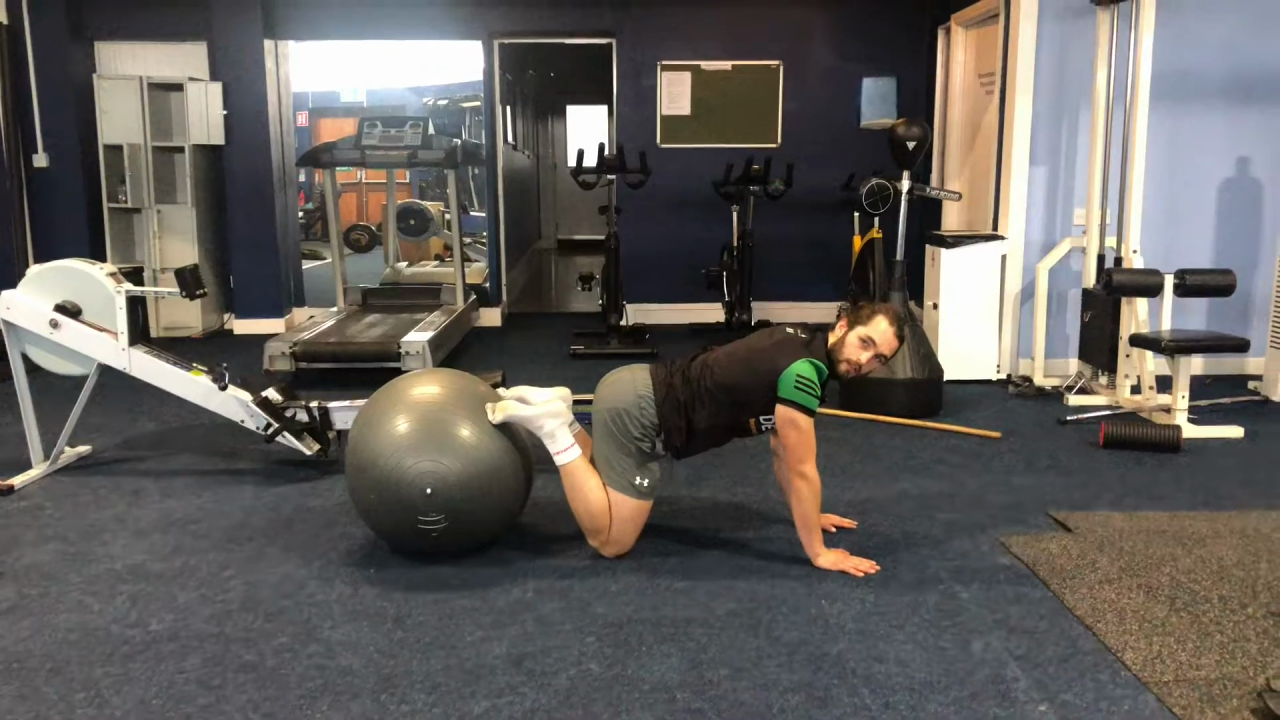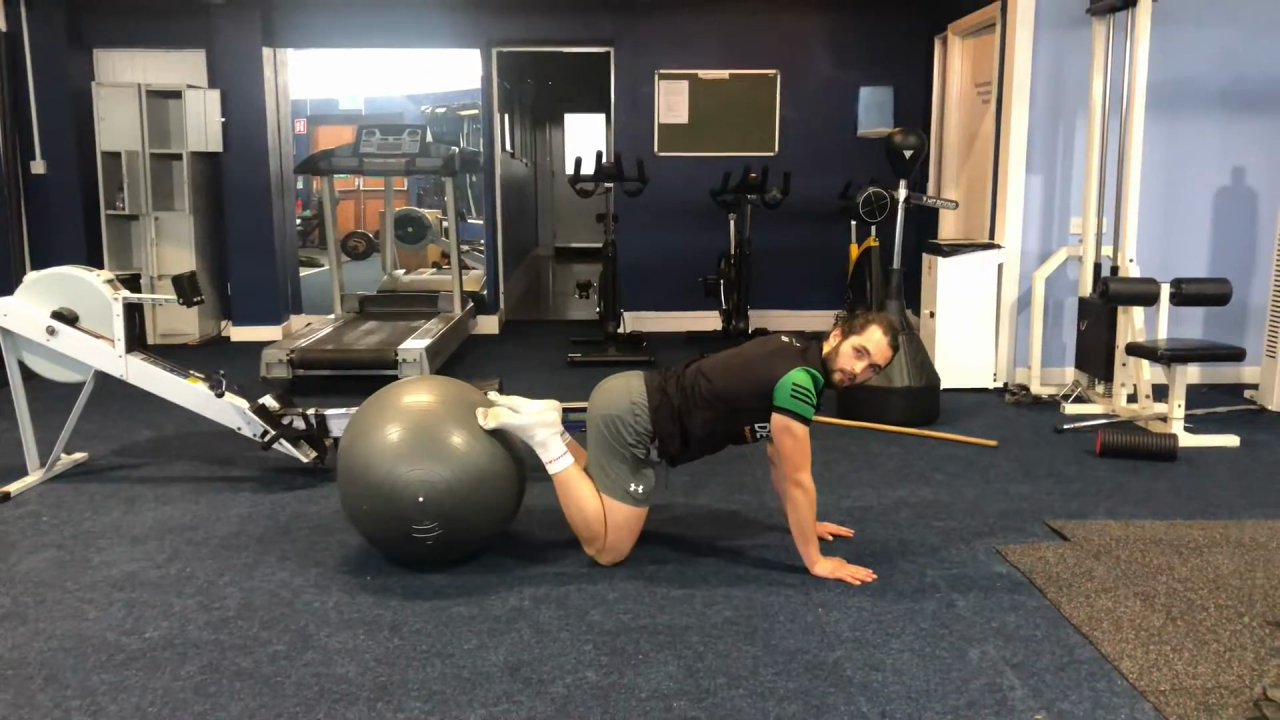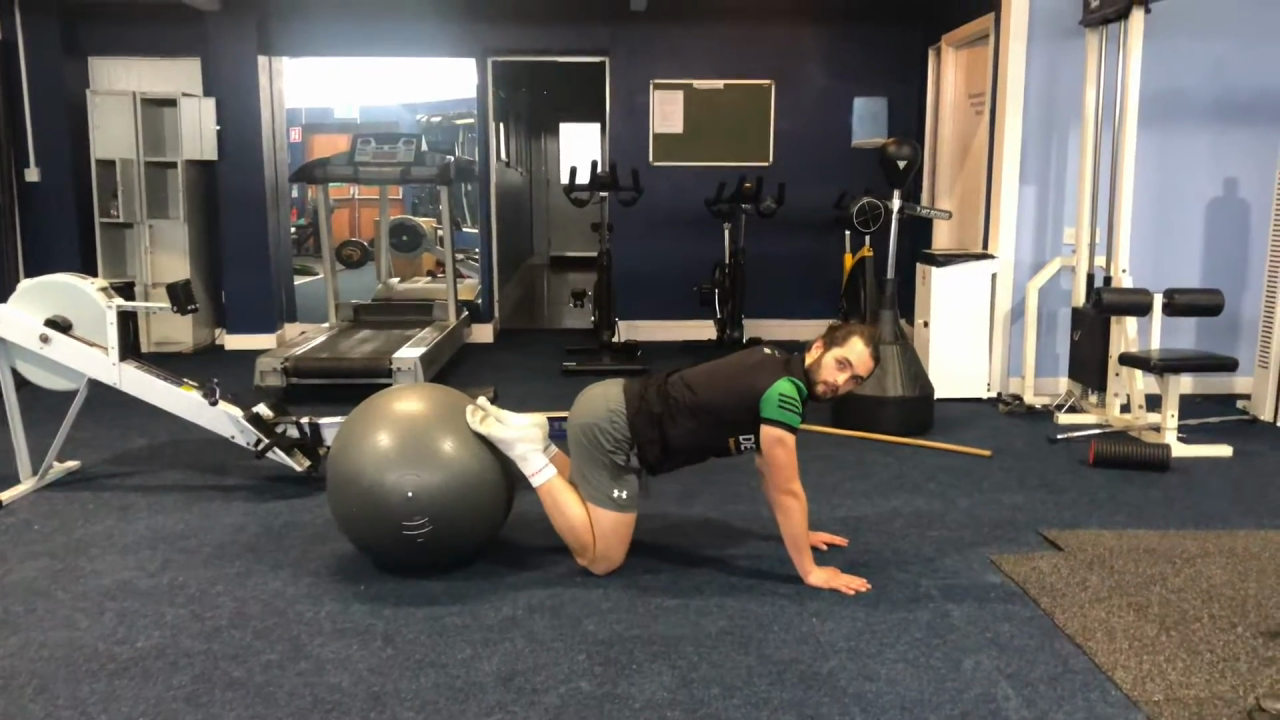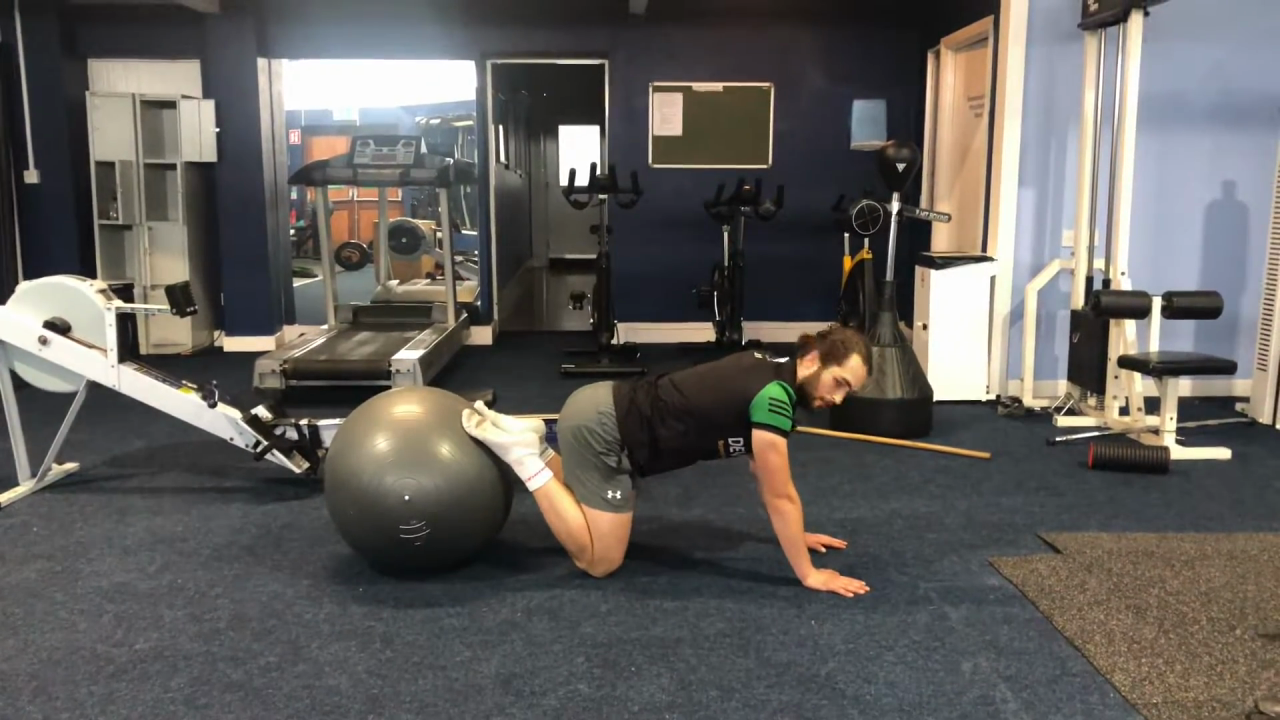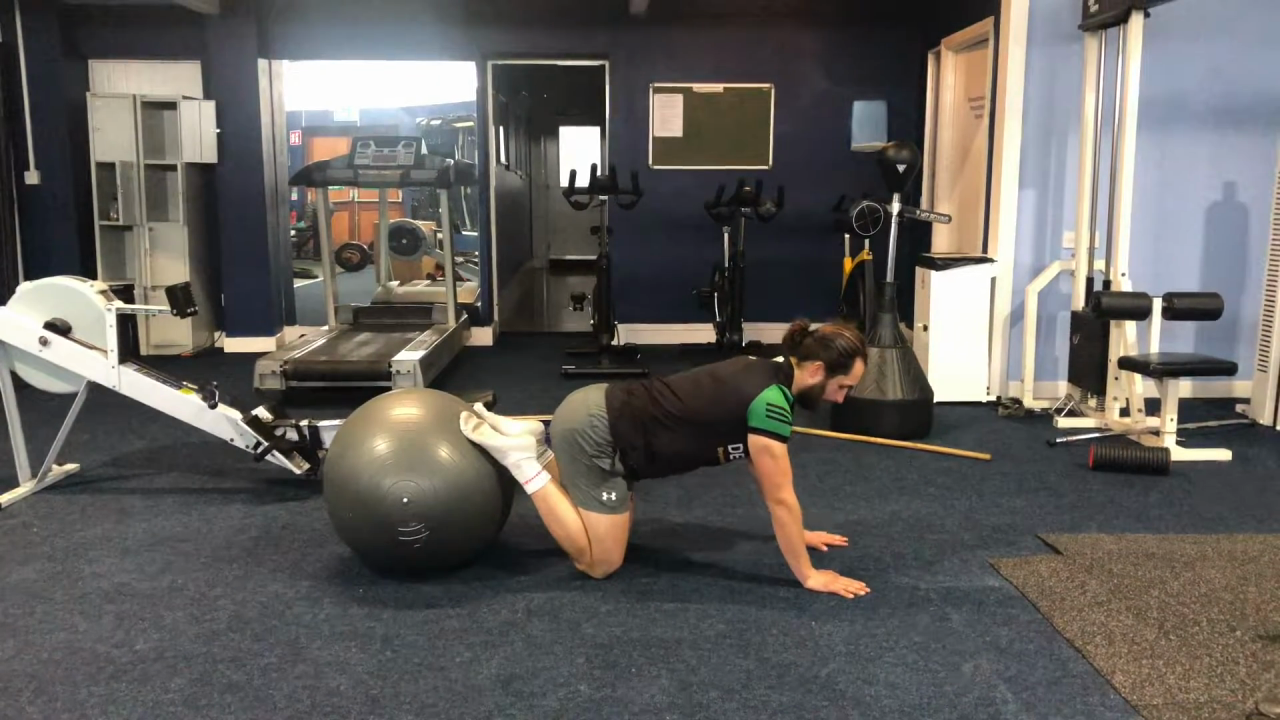
dt=0.5s
person 1, frame 1
left shoulder: (800, 344)
right shoulder: (804, 371)
left elbow: (782, 449)
right elbow: (802, 471)
left wrist: (808, 515)
right wrist: (819, 552)
left hip: (638, 389)
right hip: (639, 410)
left knee: (610, 499)
right knee: (611, 540)
left ankle: (553, 411)
right ankle: (553, 426)
person 1, frame 2
left shoulder: (796, 353)
right shoulder: (799, 381)
left elbow: (778, 458)
right elbow: (798, 479)
left wrist: (805, 523)
right wrist: (816, 561)
left hip: (631, 396)
right hip: (633, 418)
left knee: (606, 506)
right knee: (607, 547)
left ankle: (547, 423)
right ankle: (544, 435)
person 1, frame 3
left shoulder: (780, 367)
right shoulder: (784, 393)
left elbow: (769, 469)
right elbow: (786, 491)
left wrist: (798, 533)
right wrist: (809, 571)
left hip: (613, 405)
right hip: (612, 426)
left knee: (598, 516)
right knee: (601, 558)
left ankle: (530, 436)
right ankle: (526, 449)
person 1, frame 4
left shoulder: (772, 371)
right shoulder: (774, 396)
left elbow: (763, 470)
right elbow: (780, 495)
left wrist: (795, 533)
right wrist: (808, 574)
left hip: (602, 408)
right hip: (601, 428)
left knee: (604, 520)
right knee: (601, 560)
left ankle: (531, 442)
right ankle: (522, 452)
person 1, frame 5
left shoulder: (767, 374)
right shoulder: (771, 399)
left elbow: (764, 472)
right elbow: (780, 497)
left wrist: (797, 533)
right wrist: (808, 576)
left hip: (597, 411)
right hip: (593, 432)
left knee: (613, 521)
right knee: (601, 562)
left ankle: (524, 440)
right ankle: (519, 455)
